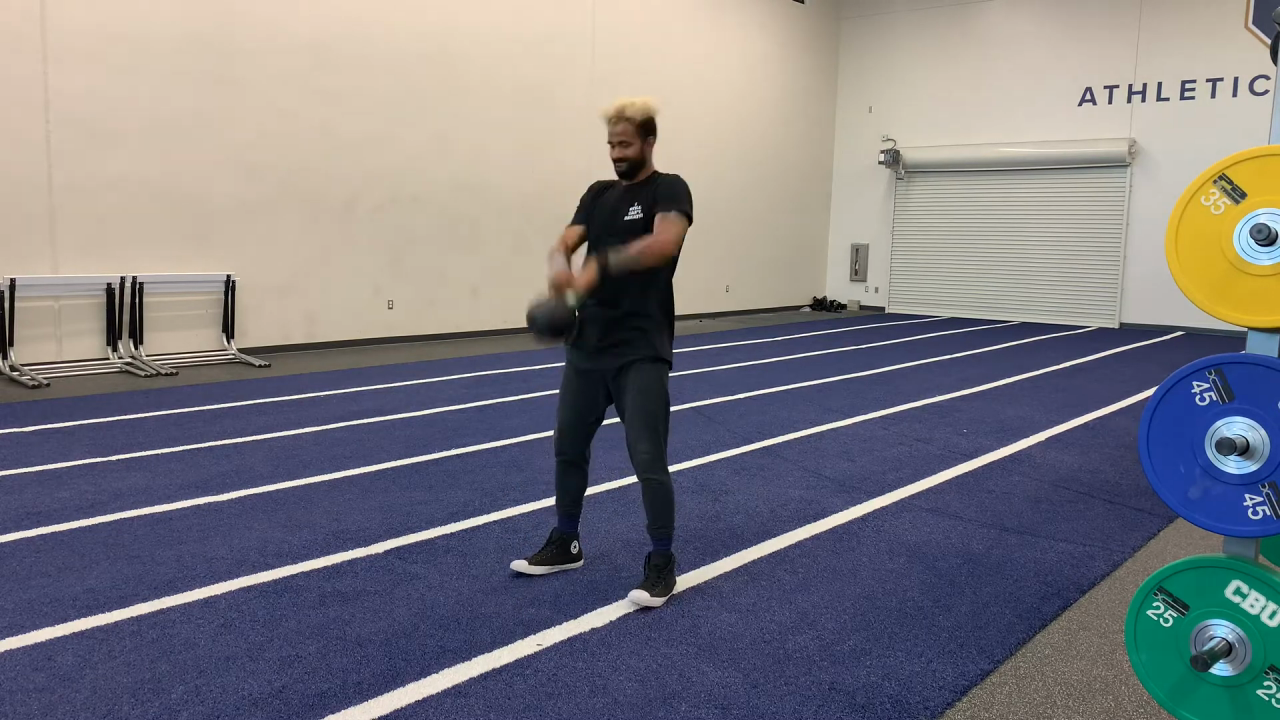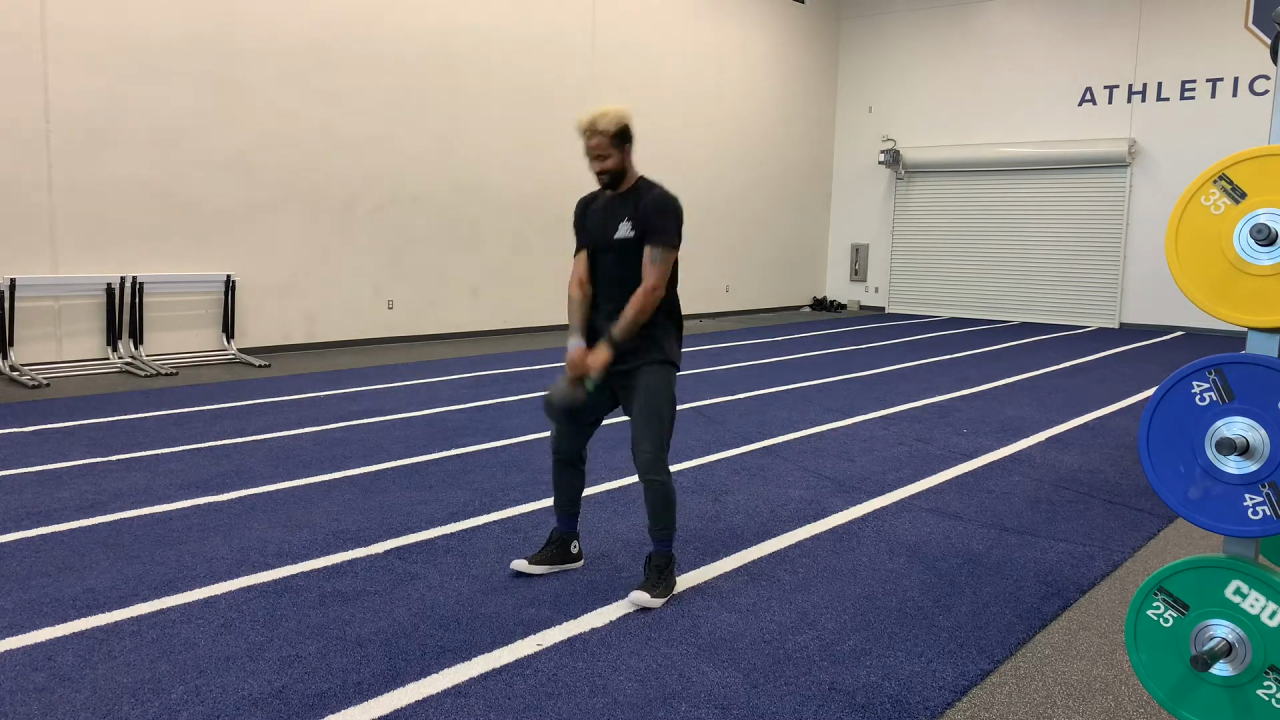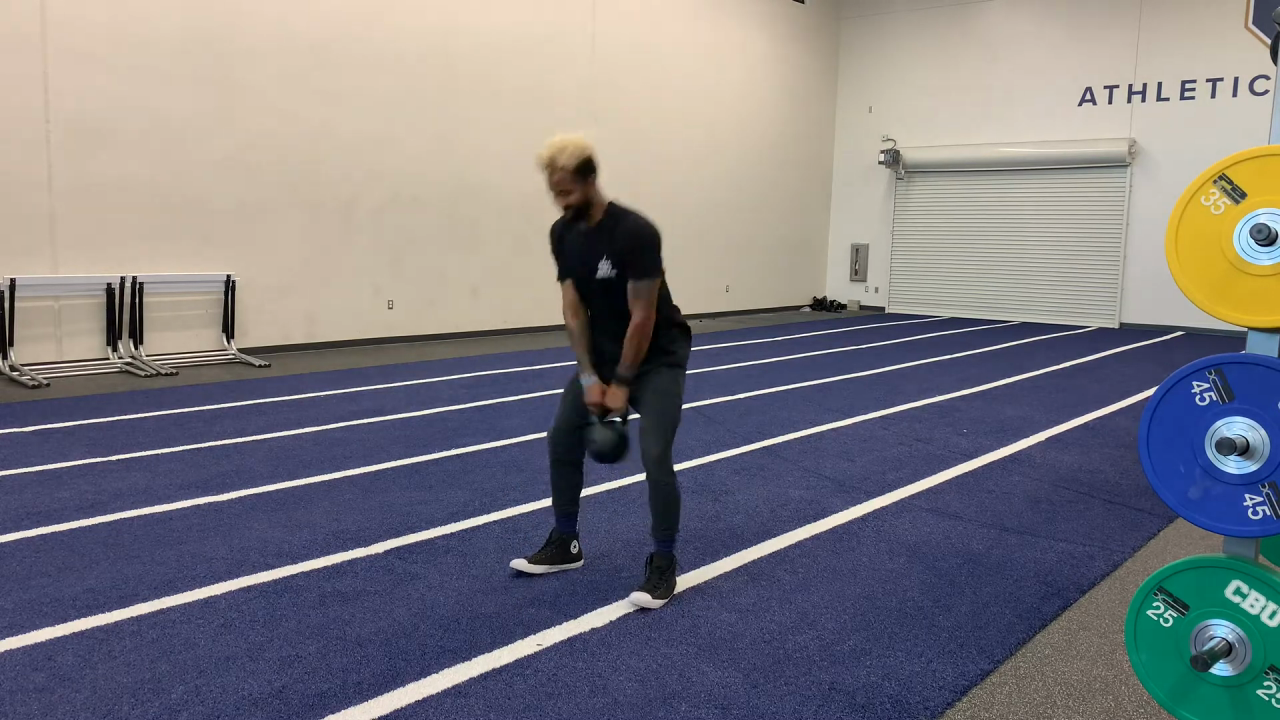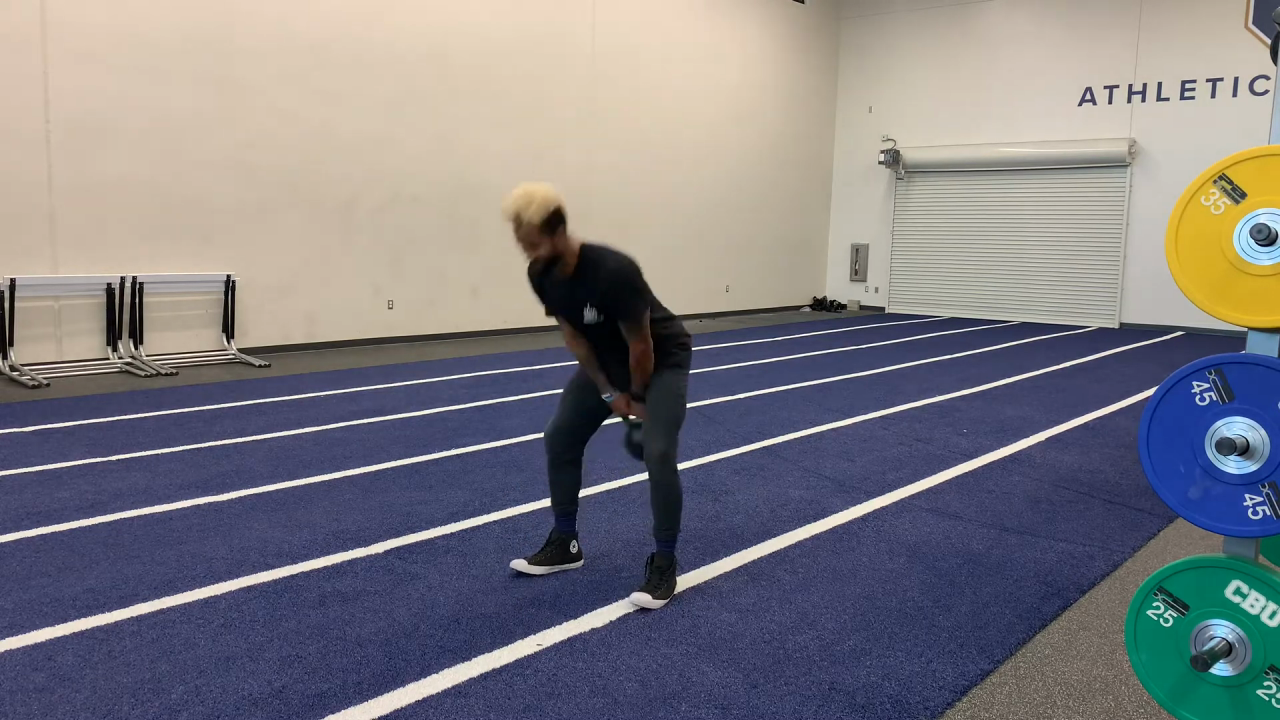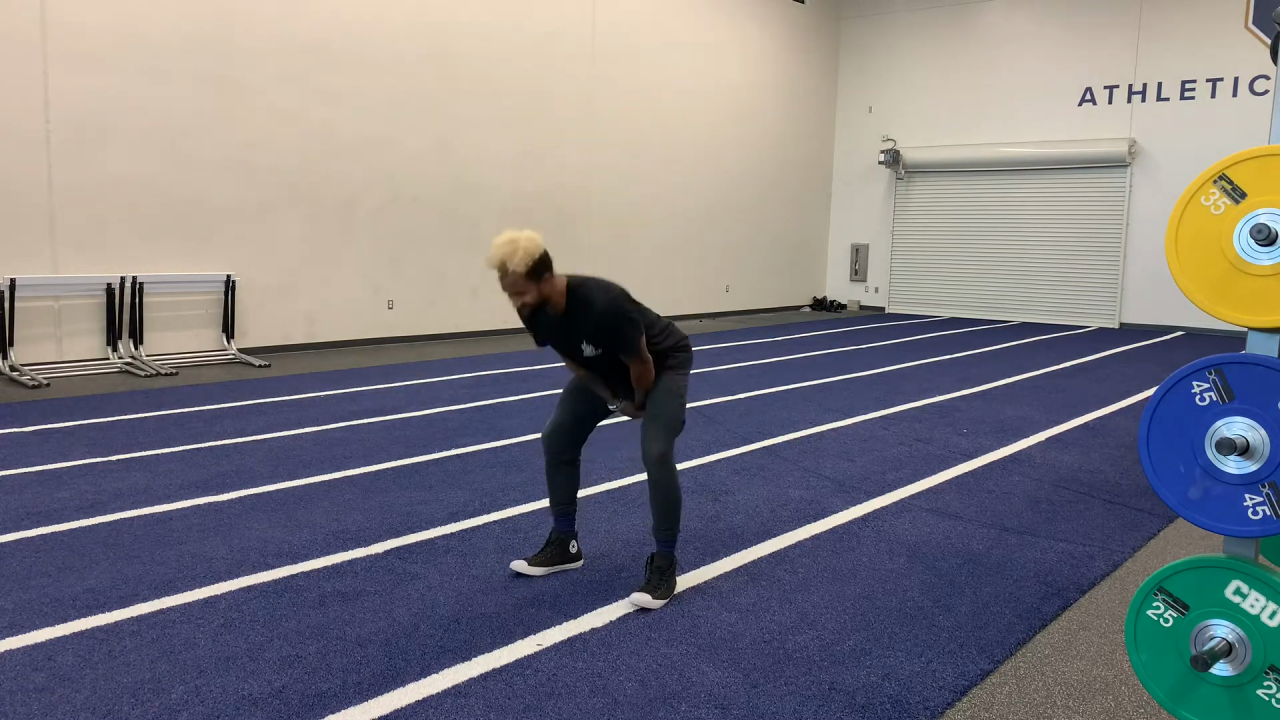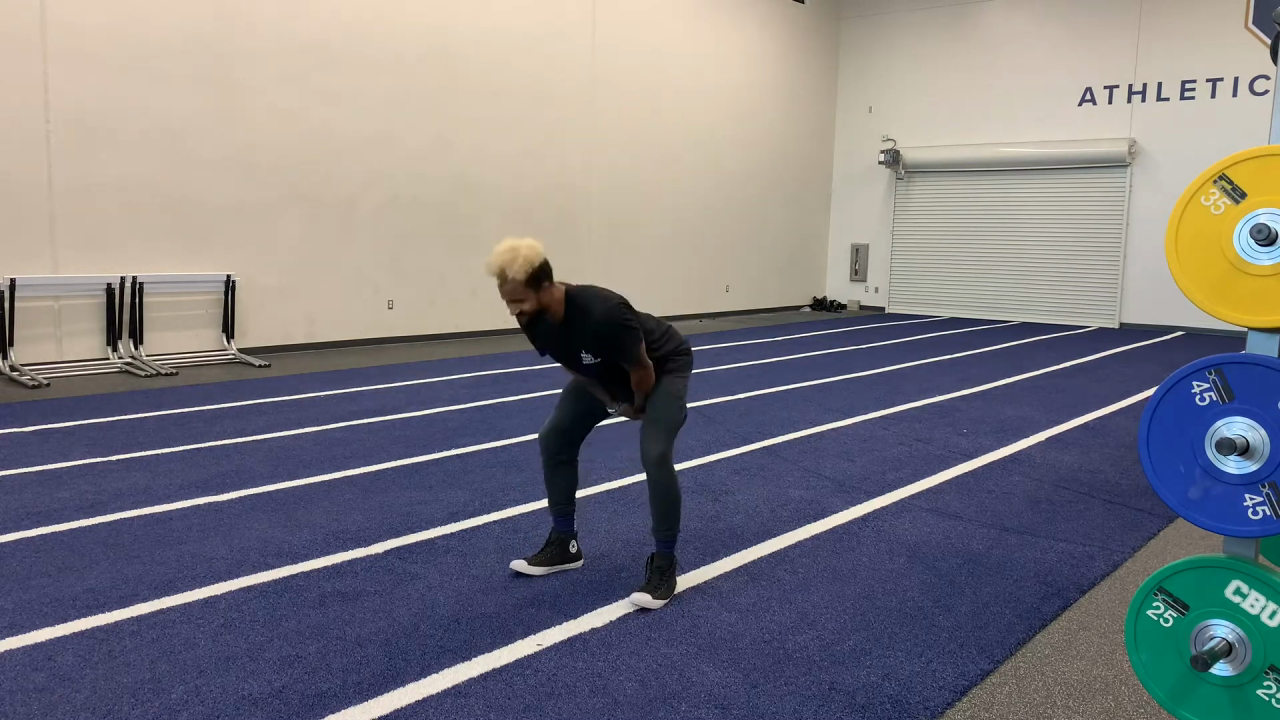
dt=0.1s
person 1, frame 1
left shoulder: (670, 191)
right shoulder: (598, 195)
left elbow: (664, 246)
right elbow: (568, 240)
left wrist: (600, 263)
right wrist: (559, 260)
left hip: (640, 352)
right hip: (591, 340)
left knee: (647, 458)
right knee: (568, 446)
left ankle: (662, 563)
right ankle: (565, 543)
person 1, frame 2
left shoulder: (658, 204)
right shoulder: (588, 206)
left elbow: (653, 287)
right elbow: (581, 276)
left wrist: (609, 347)
right wrist: (577, 342)
left hip: (648, 353)
right hip: (596, 349)
left knee: (649, 459)
right knee: (564, 444)
left ankle: (662, 564)
right ankle: (565, 543)
person 1, frame 3
left shoulder: (633, 233)
right shoulder: (561, 233)
left elbow: (644, 317)
right elbow: (574, 308)
left wrist: (623, 384)
right wrist: (589, 377)
left hip: (659, 353)
right hip: (604, 351)
left knee: (655, 453)
right knee: (562, 438)
left ankle: (662, 565)
right ankle: (565, 543)
person 1, frame 4
left shoulder: (614, 274)
right shoulder: (542, 274)
left elbow: (642, 347)
right elbow: (574, 338)
left wrist: (638, 396)
right wrist: (609, 393)
left hip: (662, 359)
right hip: (603, 365)
left knee: (658, 451)
right knee: (559, 438)
left ankle: (663, 565)
right ankle: (565, 542)
person 1, frame 5
left shoulder: (604, 305)
right shoulder: (534, 312)
left elbow: (642, 366)
right elbow: (577, 363)
left wrist: (642, 405)
right wrist: (617, 403)
left hip: (663, 363)
left knee: (656, 452)
right knee: (558, 438)
left ankle: (663, 566)
right ankle: (564, 544)
person 1, frame 6
left shoulder: (602, 314)
right shoulder: (533, 319)
left elbow: (642, 372)
right elbow: (577, 369)
left wrist: (642, 409)
right wrist: (616, 407)
left hip: (662, 367)
left knee: (655, 454)
right knee: (554, 439)
left ankle: (663, 565)
right ankle: (564, 543)
